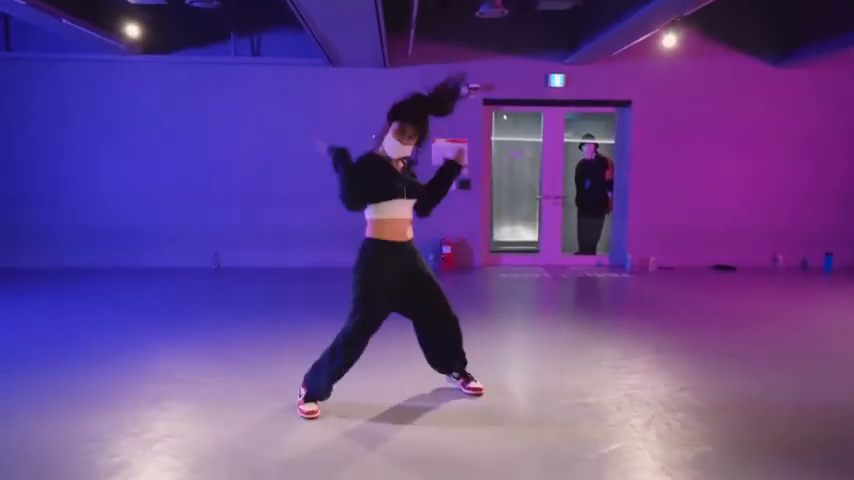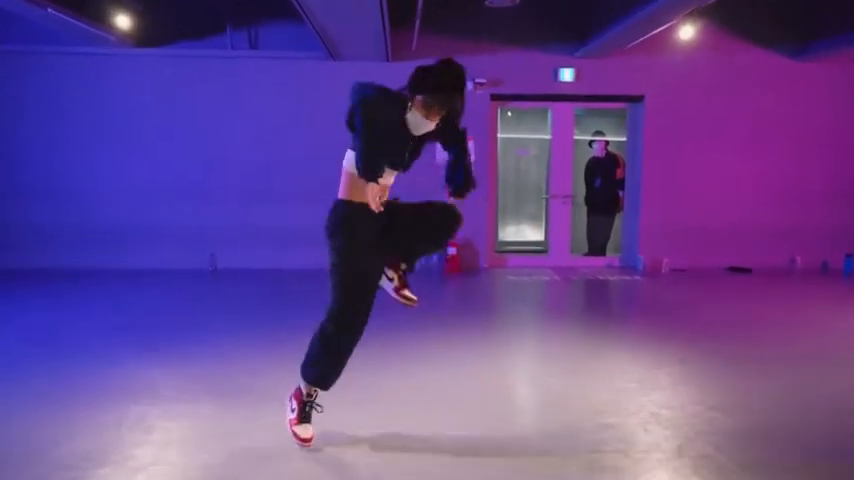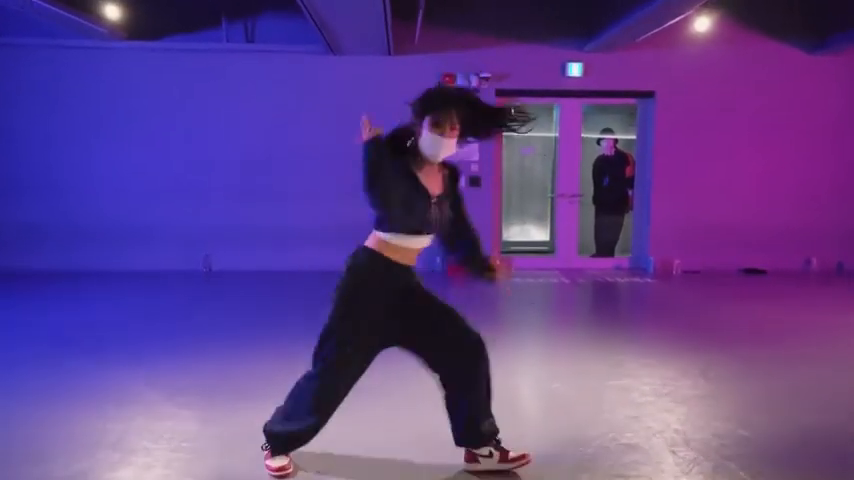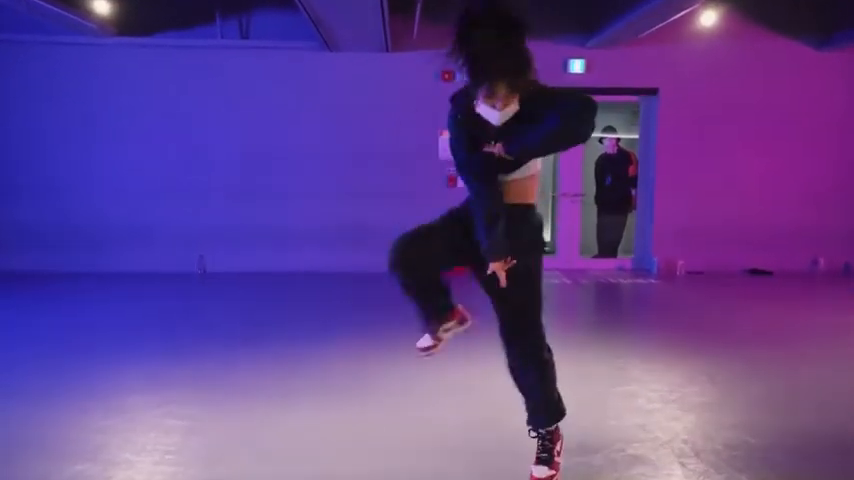
dt=0.3s
person 1, frame 1
left shoulder: (406, 171)
right shoulder: (367, 165)
left elbow: (424, 207)
right elbow: (353, 199)
left wrist: (449, 170)
left hip: (408, 256)
right hip: (377, 256)
left knee: (441, 320)
right knee: (359, 328)
left ankle: (455, 368)
right ankle: (312, 389)
person 1, frame 2
left shoulder: (428, 127)
right shoulder: (381, 107)
left elbow: (455, 138)
right elbow: (363, 99)
left wrist: (460, 182)
right wrist: (369, 170)
left hip: (384, 214)
right hip: (351, 218)
left knee: (446, 219)
right knee: (349, 311)
left ankle: (393, 268)
right ankle: (305, 395)
person 1, frame 3
left shoulder: (450, 180)
right shoulder: (396, 161)
left elbow: (461, 238)
right elbow: (393, 215)
left wrist: (484, 265)
left hip: (402, 283)
right hip: (371, 277)
left knee: (467, 352)
right knee: (335, 367)
left ankle: (481, 446)
right ankle: (279, 440)
person 1, frame 4
left shoulder: (541, 103)
right shoulder: (463, 114)
left elbow: (581, 118)
right elbow: (478, 181)
left wrist: (513, 149)
right wrist: (492, 249)
left hip: (520, 225)
right hip: (474, 215)
left knee: (523, 335)
right knee: (407, 254)
left ankle: (548, 432)
right ankle: (445, 317)
person 2, frame 1
left shoulder: (604, 162)
right shoulder: (581, 165)
left elbow: (609, 185)
left wrist: (609, 203)
right wrist: (578, 200)
left hip: (598, 205)
right hip: (584, 205)
left knee: (593, 234)
right knee: (583, 234)
left ankle: (588, 254)
right ankle: (584, 254)
person 2, frame 2
left shoulder: (615, 160)
right shoulder: (591, 162)
left elbow: (620, 184)
left wrist: (620, 201)
right wrist: (588, 199)
left hip: (608, 204)
right hip: (594, 203)
left knee: (602, 234)
right knee: (592, 234)
left ankle: (597, 255)
right ankle: (593, 254)
person 2, frame 3
left shoulder: (624, 158)
right shoulder: (599, 161)
left elbow: (630, 182)
left wrist: (629, 201)
right wrist: (596, 199)
left hip: (617, 204)
right hip: (602, 203)
left knee: (611, 234)
right knee: (600, 235)
left ankle: (605, 256)
right ankle: (602, 256)
person 2, frame 4
left shoulder: (627, 157)
right shoulder: (601, 159)
left elbow: (633, 182)
left wrist: (632, 200)
right wrist: (599, 198)
left hip: (620, 204)
right hip: (604, 203)
left knee: (614, 235)
right knee: (602, 235)
left ankle: (608, 256)
right ankle: (604, 256)
